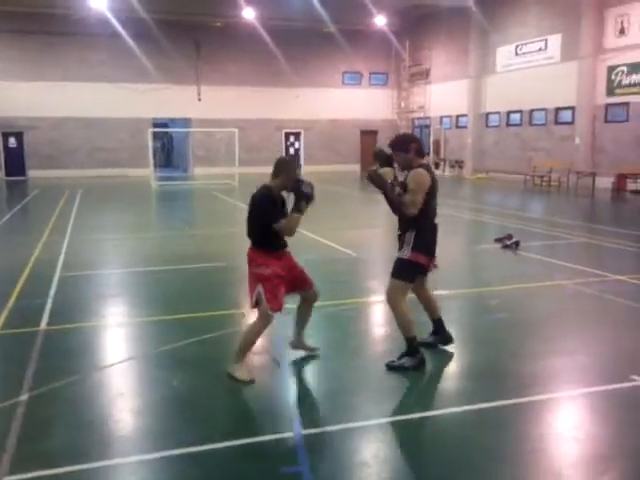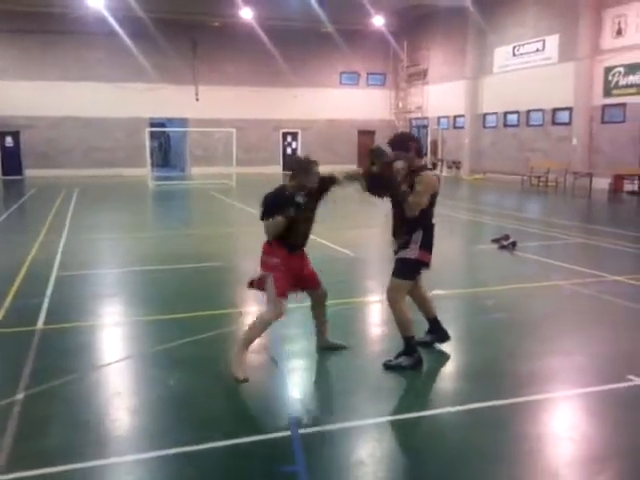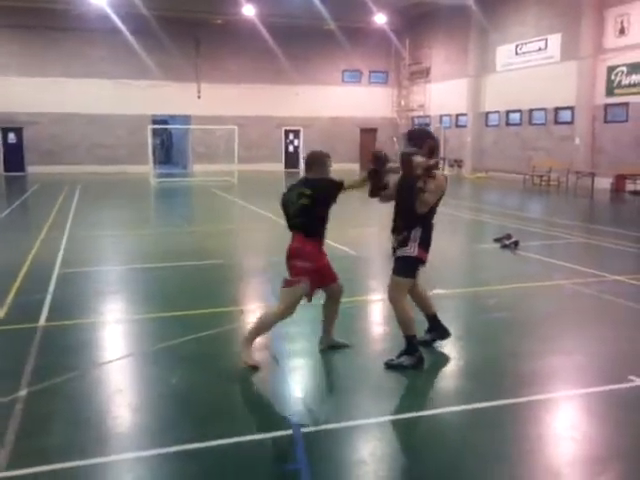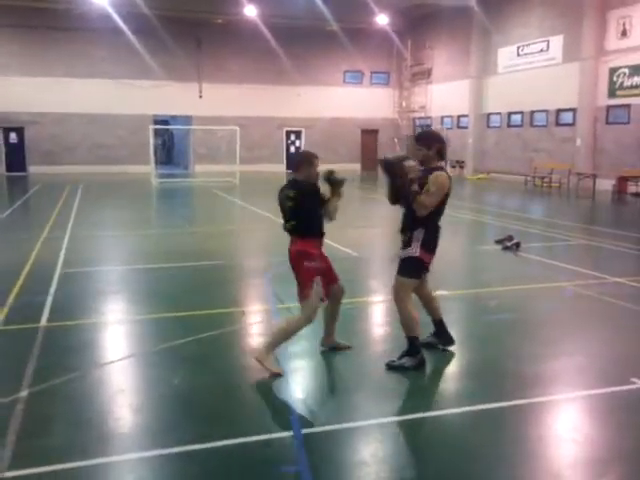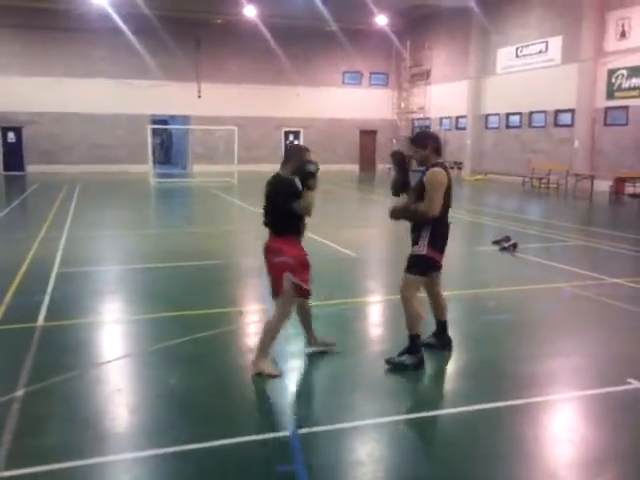
dt=0.2s
person 1, frame 1
left shoulder: (418, 174)
right shoulder: (420, 173)
left elbow: (409, 209)
right elbow: (401, 207)
left wrist: (387, 186)
right wrist: (389, 184)
left hip: (416, 241)
right hip: (421, 239)
left knee: (394, 296)
right knee: (419, 287)
left ankle: (414, 354)
right ankle: (440, 333)
person 1, frame 2
left shoulder: (426, 177)
right shoulder: (407, 173)
left elbow: (411, 210)
left wrist: (398, 181)
left hip: (416, 241)
right hip: (405, 239)
left knee: (394, 295)
right knee: (413, 287)
left ankle: (411, 353)
right ankle: (437, 331)
person 1, frame 3
left shoulder: (436, 176)
right shoulder: (411, 172)
left elbow: (421, 206)
right elbow: (385, 196)
left wrist: (415, 174)
left hip: (415, 238)
right hip: (402, 236)
left knee: (396, 294)
right knee: (412, 287)
left ankle: (412, 352)
right ankle: (437, 328)
person 1, frame 4
left shoulder: (438, 177)
right shoulder: (423, 174)
left elbow: (421, 208)
right elbow: (397, 198)
left wrist: (408, 181)
right wrist: (398, 178)
left hip: (421, 239)
right hip: (413, 237)
left knee: (400, 294)
right knee: (420, 288)
left ankle: (414, 354)
right ankle: (441, 334)
person 1, frame 5
left shoulder: (436, 173)
right shoulder: (431, 172)
left elbow: (432, 210)
right elbow: (419, 203)
left wrist: (403, 212)
left hip: (429, 238)
right hip: (429, 237)
left knee: (408, 292)
right knee: (433, 288)
left ankle: (414, 352)
right ankle: (442, 336)
person 2, frame 1
left shoulder: (276, 195)
right shoulder: (264, 198)
left elbow: (286, 225)
right elbow: (289, 229)
left wrist: (301, 201)
right wrist: (302, 202)
left hip: (280, 255)
right hip: (264, 260)
left knee: (311, 294)
right knee: (266, 317)
left ankle: (298, 339)
right ankle: (237, 363)
person 2, frame 2
left shoulder: (314, 190)
right shoulder: (274, 198)
left elbow: (339, 178)
right elbow: (270, 231)
right wrist: (290, 210)
left hip: (297, 254)
right hip: (277, 256)
left knee: (320, 295)
right knee: (276, 310)
left ankle: (323, 340)
right ankle: (239, 355)
person 2, frame 3
left shoulder: (291, 192)
right shoulder: (321, 184)
left elbow: (293, 218)
right elbow: (354, 185)
left hip: (312, 249)
right hip: (305, 252)
left knee: (336, 290)
right knee: (285, 308)
left ankle: (327, 338)
right ankle: (247, 342)
person 2, frame 4
left shoulder: (287, 191)
right shoulder: (307, 188)
right elbow: (329, 214)
left wrist: (325, 197)
right wrist: (336, 193)
left hip: (304, 248)
right hip: (308, 251)
left knee: (337, 292)
right knee: (307, 315)
left ankle: (328, 339)
right ankle: (265, 352)
person 2, frame 5
left shoulder: (286, 182)
right shoulder: (281, 184)
left elbow: (301, 208)
right elbow: (306, 209)
left wrist: (307, 182)
right wrist: (309, 182)
left hip: (291, 244)
right hip: (282, 248)
left knee: (301, 295)
right knee: (284, 308)
left ankle: (311, 337)
right ankle: (261, 358)
